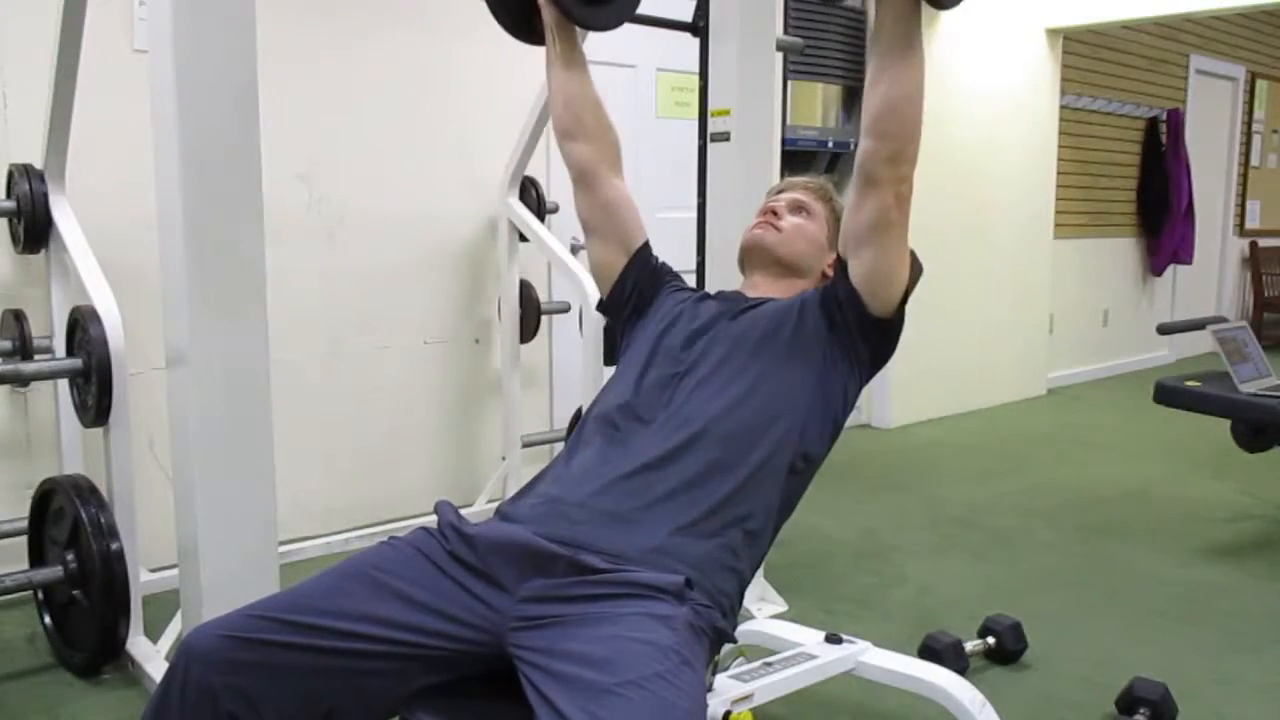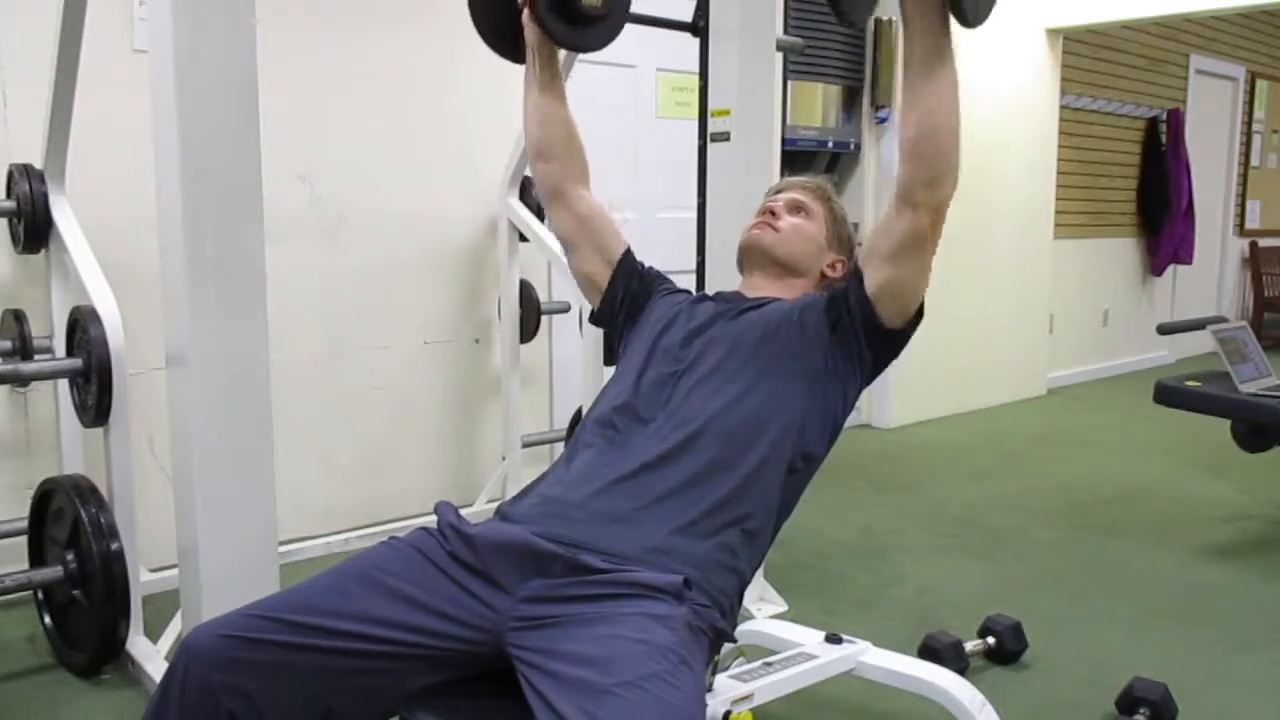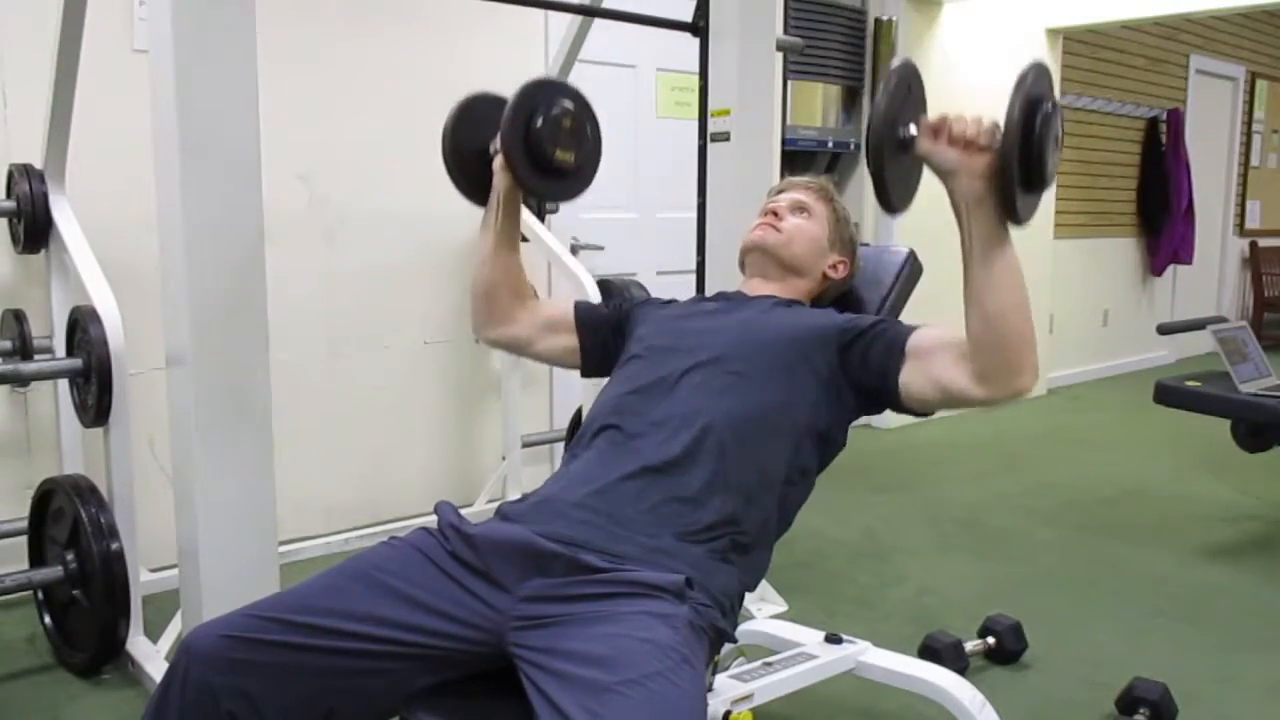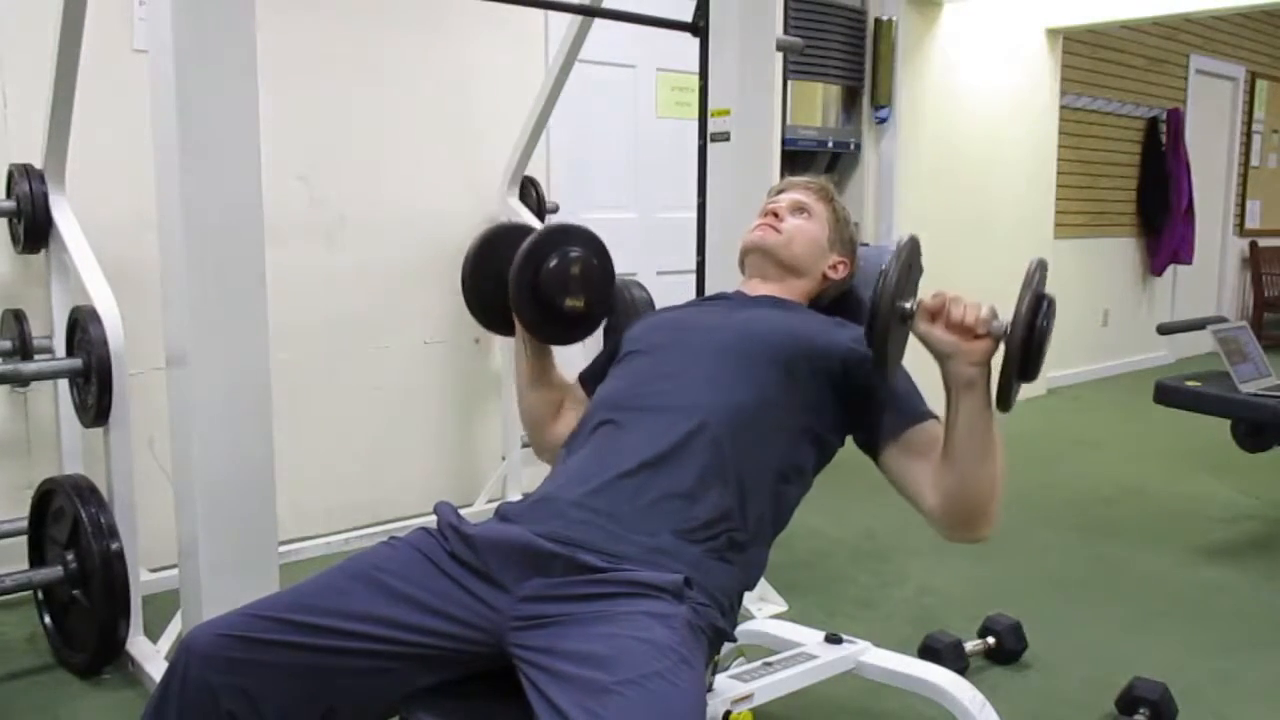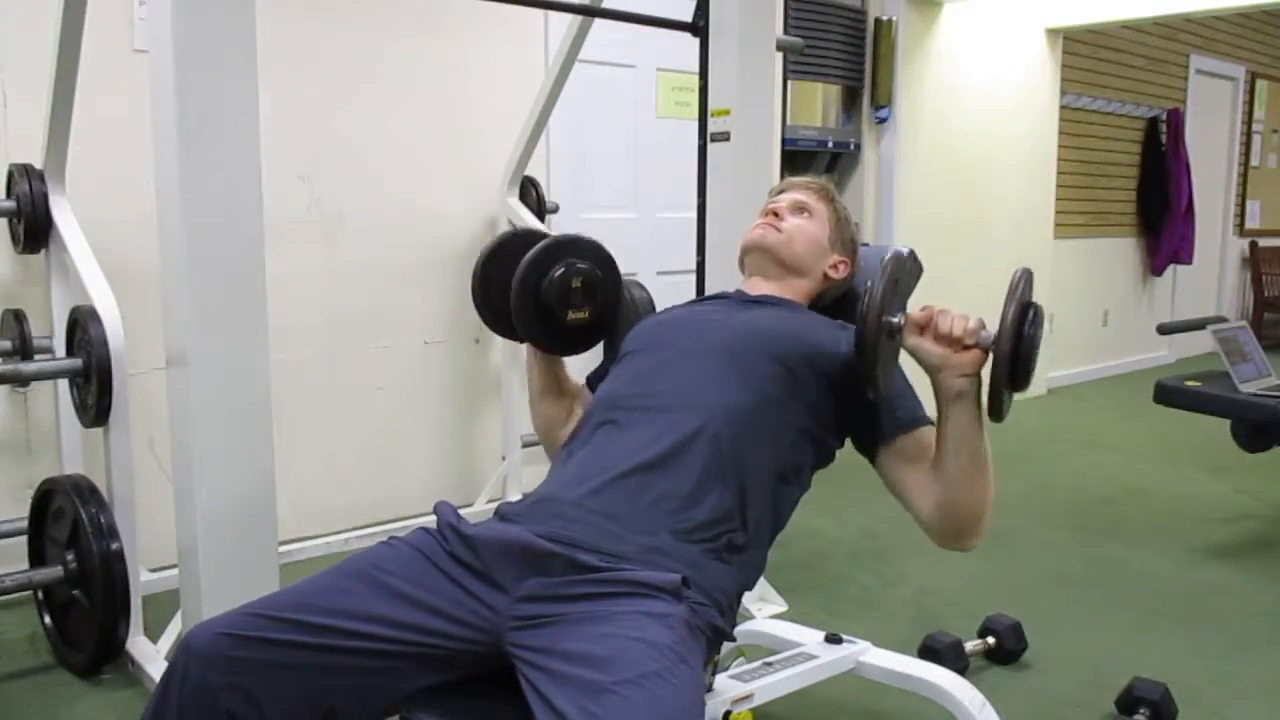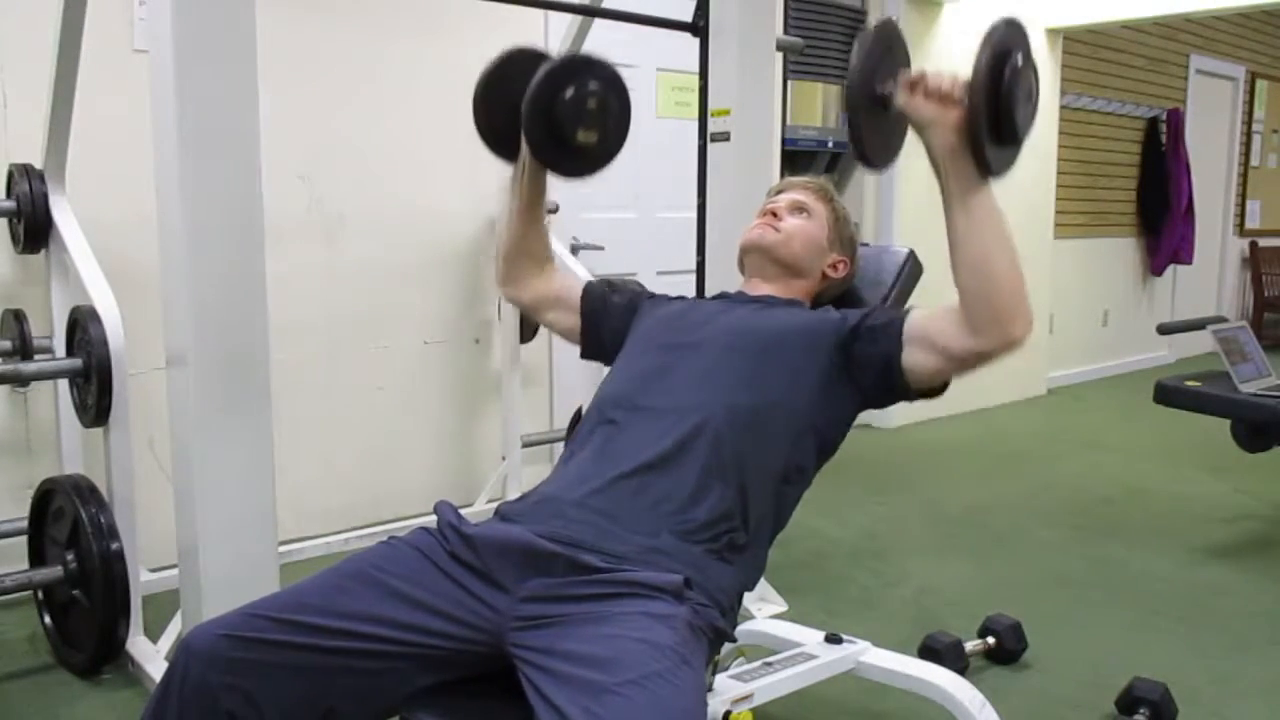
dt=0.4s
person 1, frame 1
left shoulder: (834, 334)
right shoulder: (662, 304)
left elbow: (885, 174)
right elbow: (591, 164)
left hip: (644, 597)
right hip: (498, 551)
person 1, frame 2
left shoulder: (831, 332)
right shoulder: (661, 307)
left elbow: (922, 200)
right elbow: (565, 191)
left hip: (643, 597)
right hip: (498, 549)
person 1, frame 3
left shoulder: (839, 341)
right shoulder: (656, 318)
left elbow: (999, 377)
right elbow: (500, 319)
left wrist: (975, 200)
right wrist: (507, 189)
left hip: (645, 595)
right hip: (500, 550)
person 1, frame 4
left shoulder: (842, 351)
right shoulder: (657, 324)
left elbow: (963, 516)
left wrist: (967, 376)
right wrist: (533, 328)
left hip: (645, 594)
right hip: (493, 550)
person 1, frame 5
left shoulder: (838, 352)
right shoulder: (660, 324)
left elbow: (955, 521)
left wrist: (956, 383)
left hip: (645, 596)
right hip: (496, 551)
person 1, frame 6
left shoulder: (838, 341)
right shoulder: (660, 316)
left elbow: (991, 326)
right elbow: (523, 281)
left wrist: (950, 151)
right wrist: (532, 159)
left hip: (645, 591)
right hip: (503, 551)
